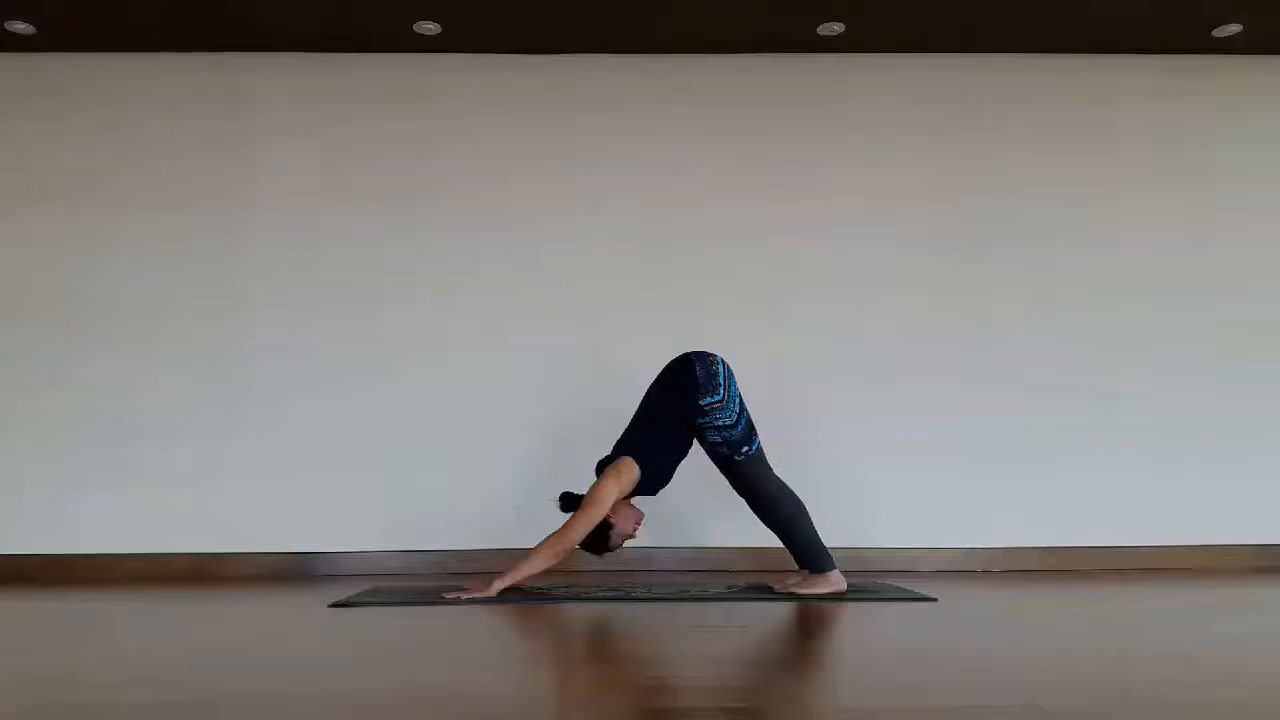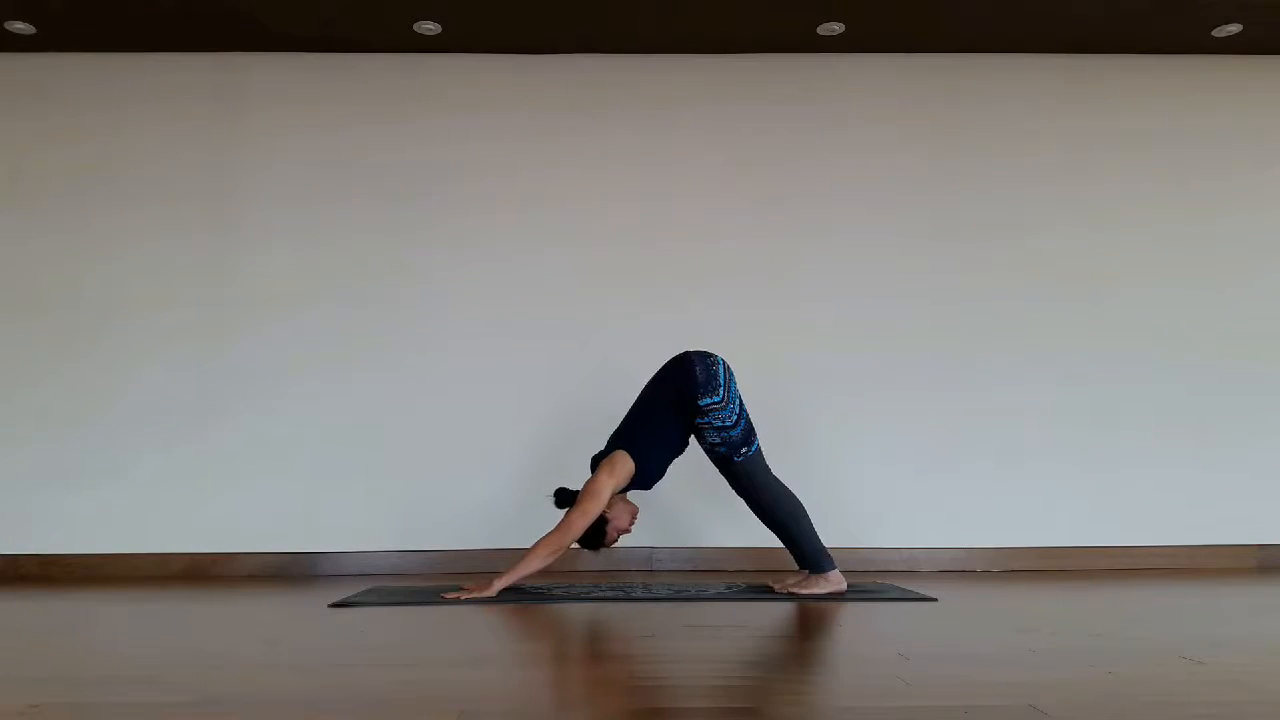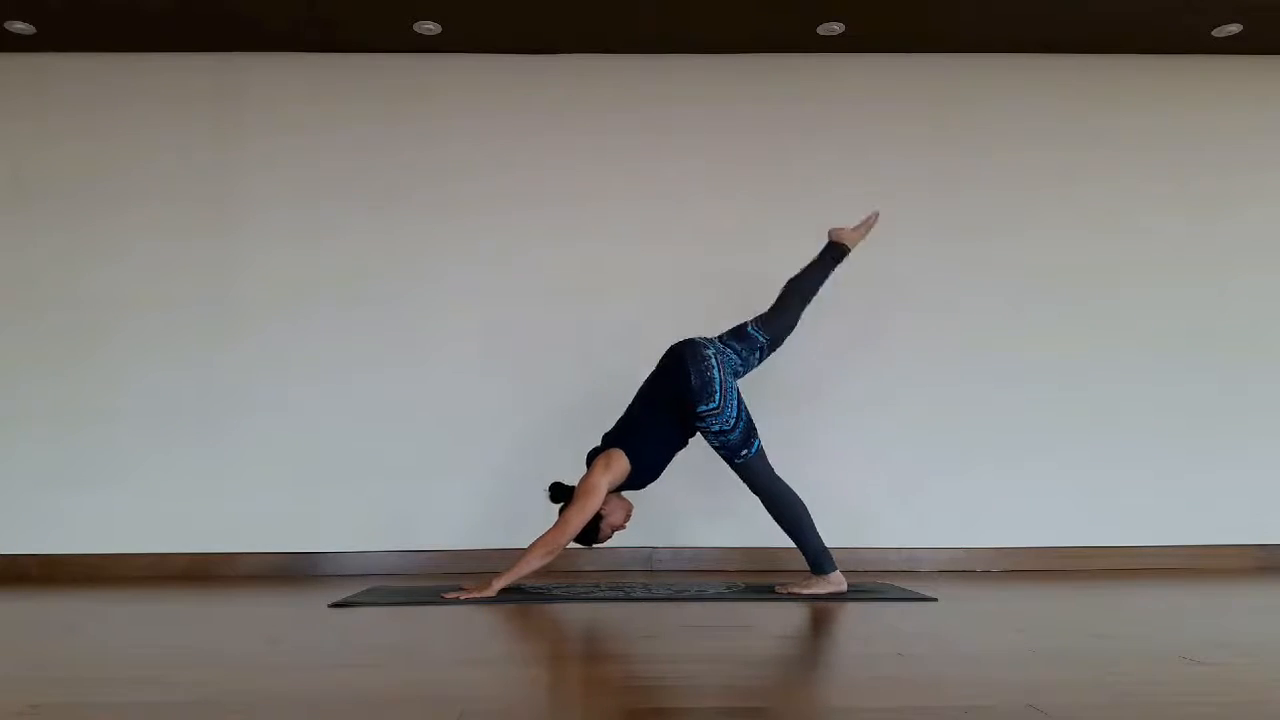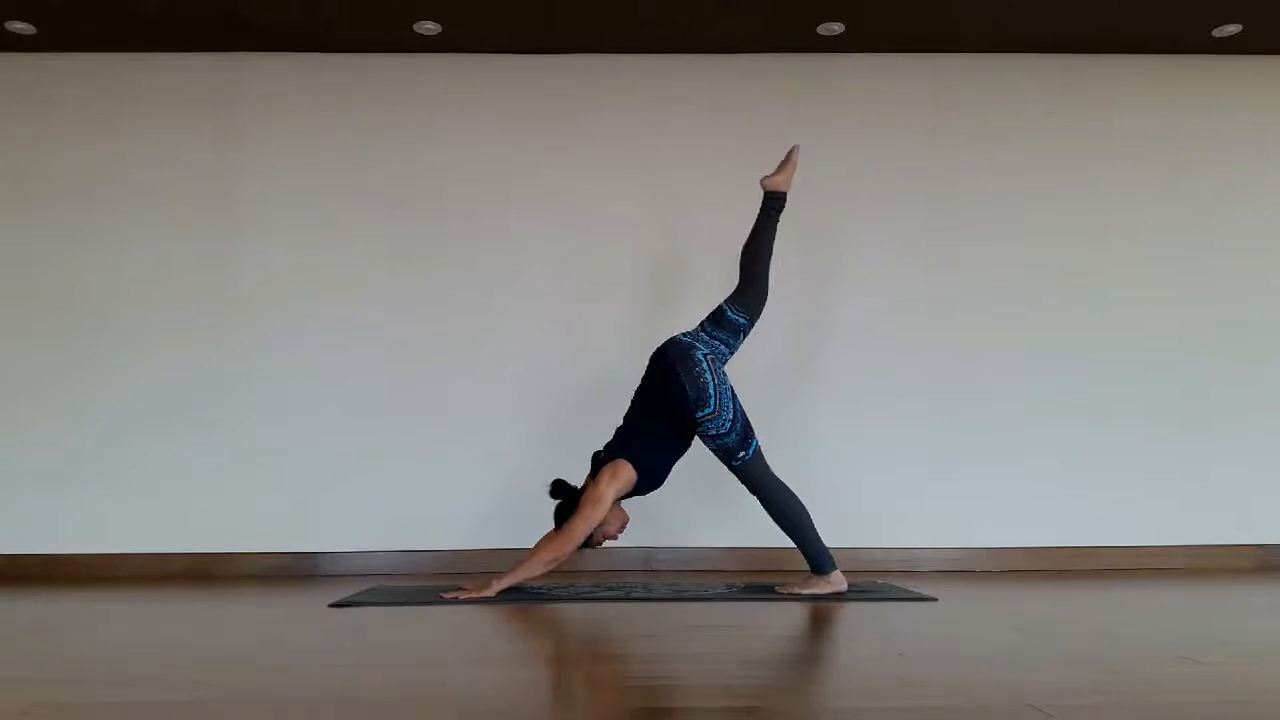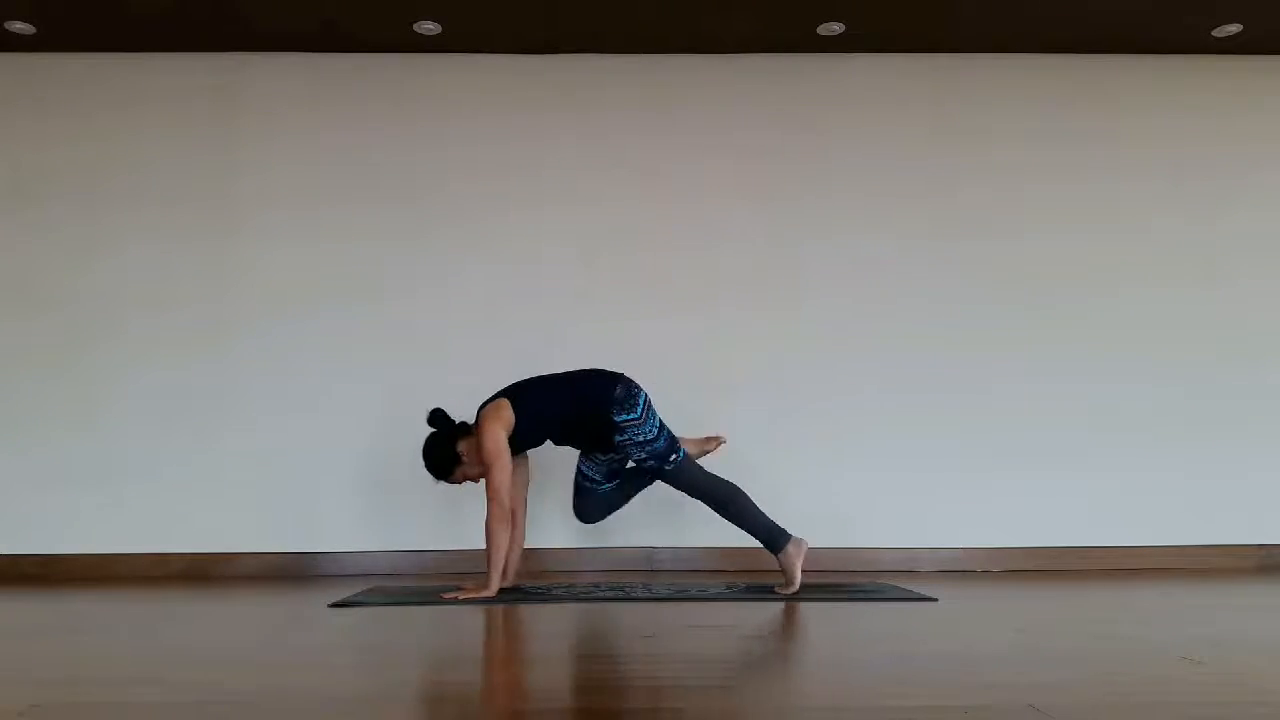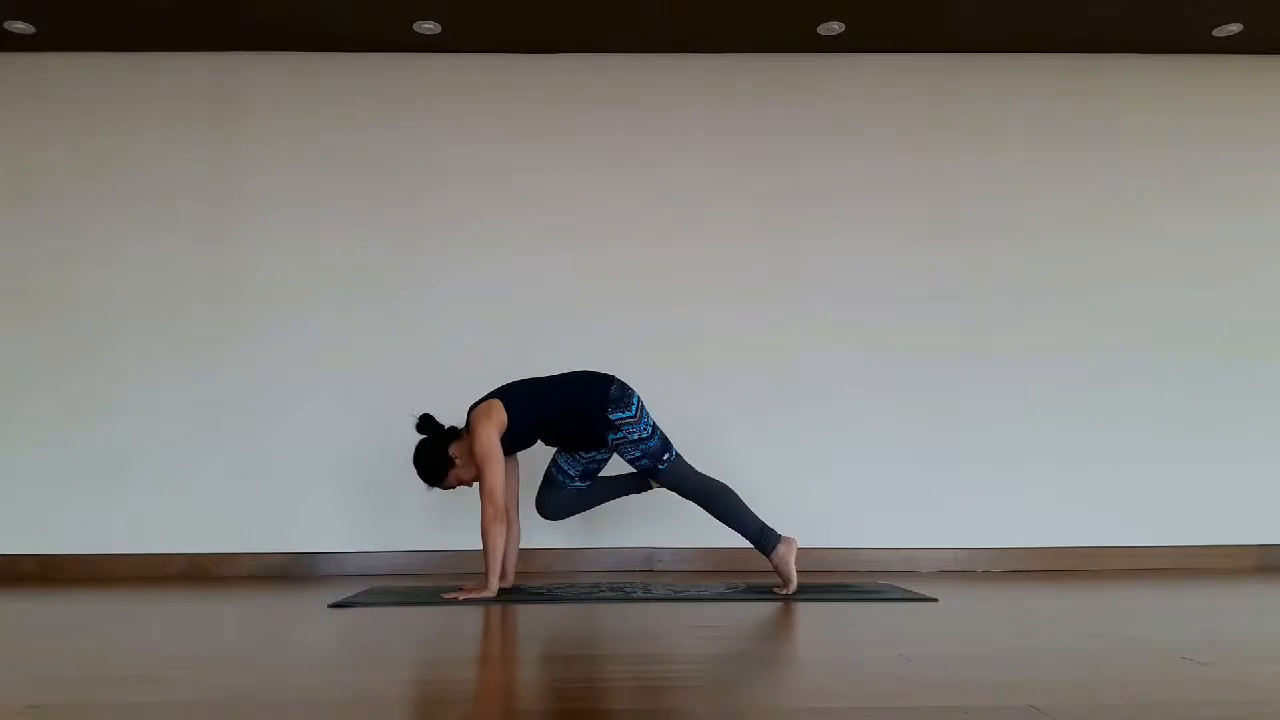
dt=0.3s
person 1, frame 1
left shoulder: (615, 482)
right shoulder: (615, 483)
left elbow: (559, 546)
right elbow: (560, 545)
right wrist: (502, 581)
left hip: (703, 383)
right hip: (697, 389)
left knee: (759, 483)
right knee: (752, 486)
left ankle: (827, 572)
right ankle: (811, 567)
person 1, frame 2
left shoulder: (606, 479)
right shoulder: (608, 477)
left elbow: (555, 543)
right elbow: (556, 544)
left wrist: (494, 585)
right wrist: (500, 580)
left hip: (703, 383)
right hip: (695, 379)
left knee: (756, 481)
right knee: (752, 480)
left ankle: (825, 571)
right ankle: (815, 566)
person 1, frame 3
left shoulder: (603, 474)
right shoulder: (608, 473)
left elbow: (555, 542)
right elbow: (556, 541)
right wrist: (500, 582)
left hip: (701, 383)
right hip: (696, 367)
left knee: (763, 481)
right knee: (775, 325)
left ankle: (827, 575)
right ankle: (839, 245)
person 1, frame 4
left shoulder: (607, 484)
right shoulder: (607, 478)
left elbow: (558, 551)
right elbow: (558, 545)
left wrist: (493, 585)
left hip: (699, 380)
right hip: (682, 360)
left knee: (761, 482)
right knee: (748, 299)
left ankle: (827, 573)
right ankle: (774, 195)
person 1, frame 5
left shoulder: (493, 425)
right shoulder: (505, 440)
left elbow: (501, 510)
right elbow: (516, 508)
left wrist: (493, 584)
right wrist: (508, 573)
left hip: (618, 407)
right hip: (601, 421)
left knee: (696, 482)
right knee: (589, 510)
left ankle: (785, 545)
right ankle: (677, 452)
person 1, frame 6
left shoulder: (486, 429)
right shoulder: (496, 437)
left elbow: (496, 512)
right elbow: (508, 512)
left wrist: (490, 585)
right wrist: (507, 574)
left hip: (610, 408)
right hip: (590, 423)
left knee: (687, 482)
right knee: (553, 504)
left ankle: (778, 547)
right ankle: (649, 476)
